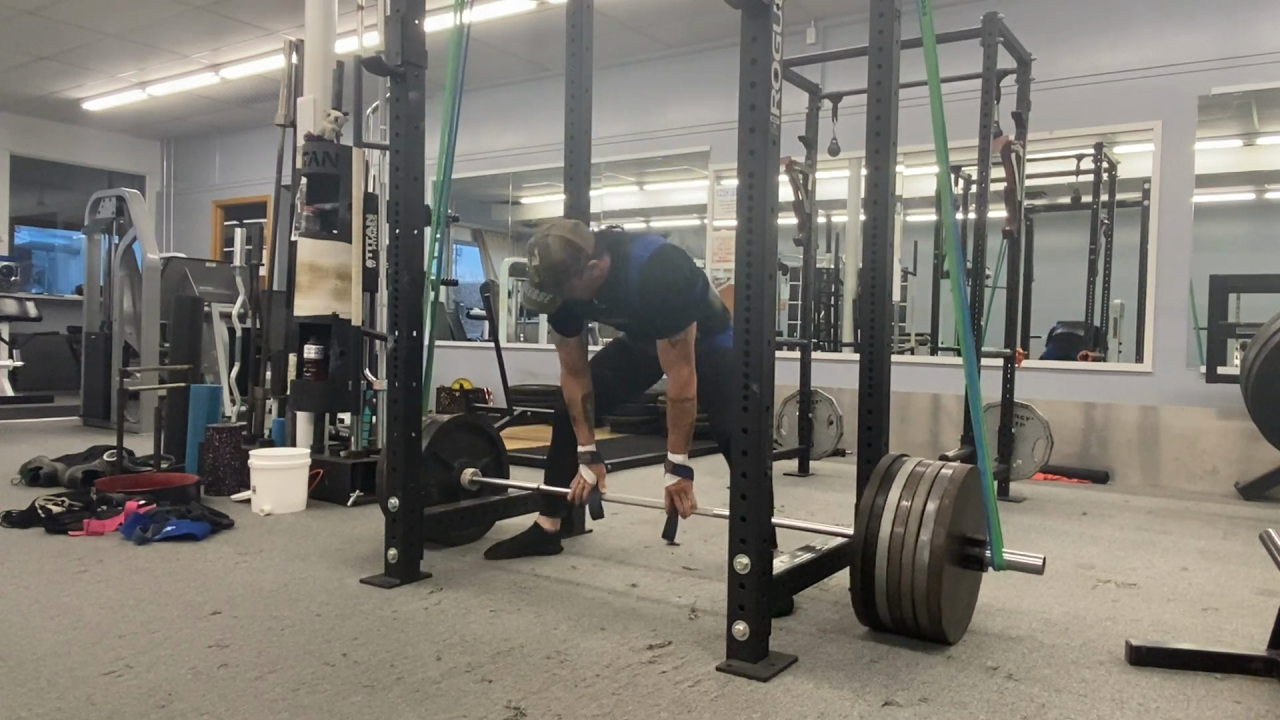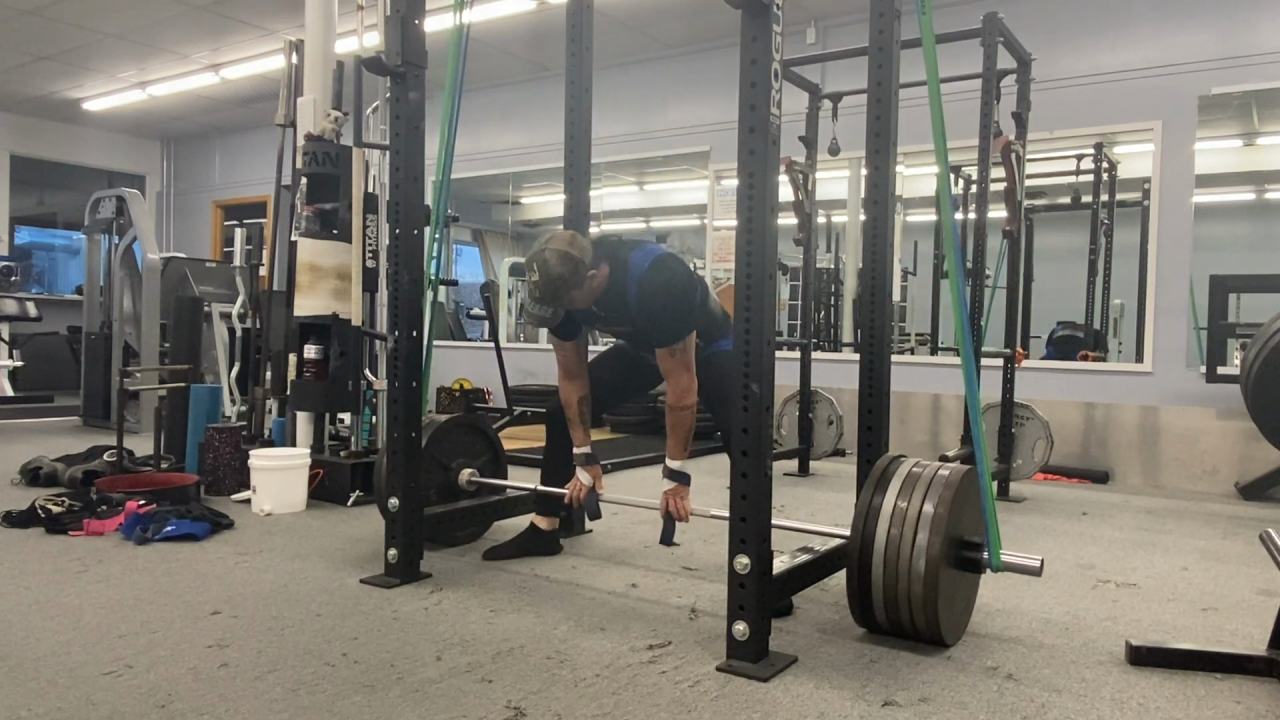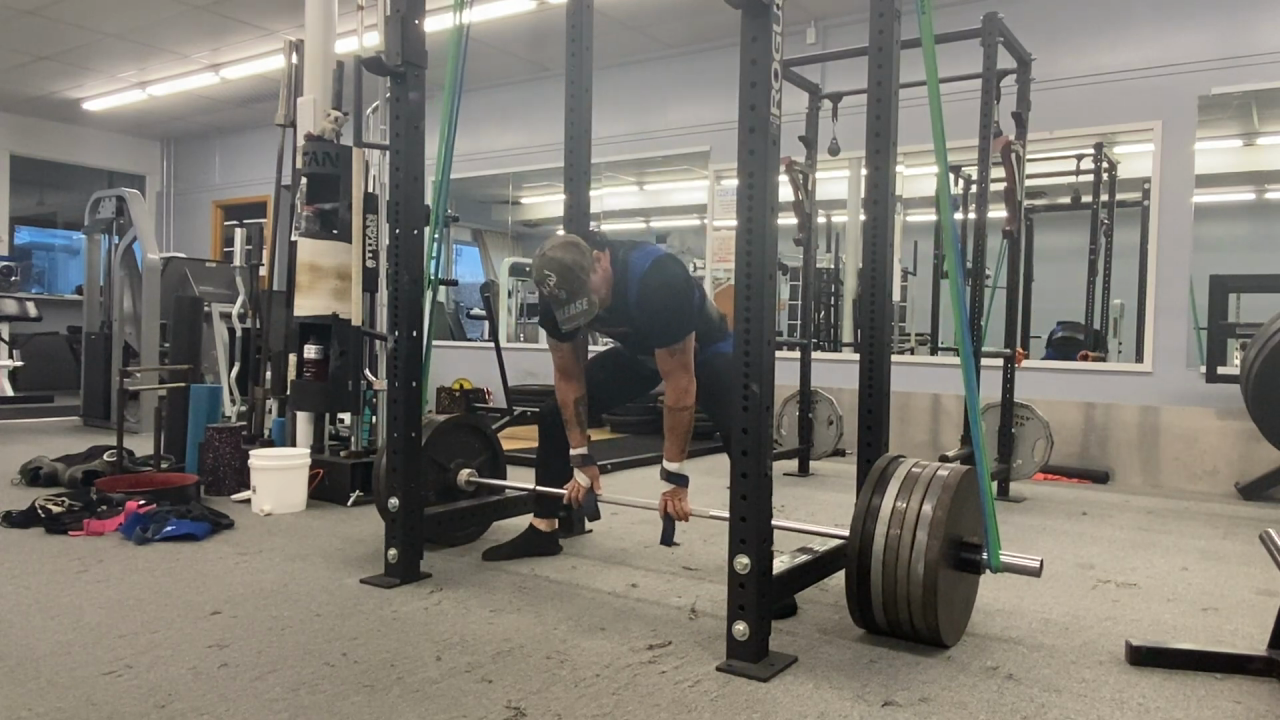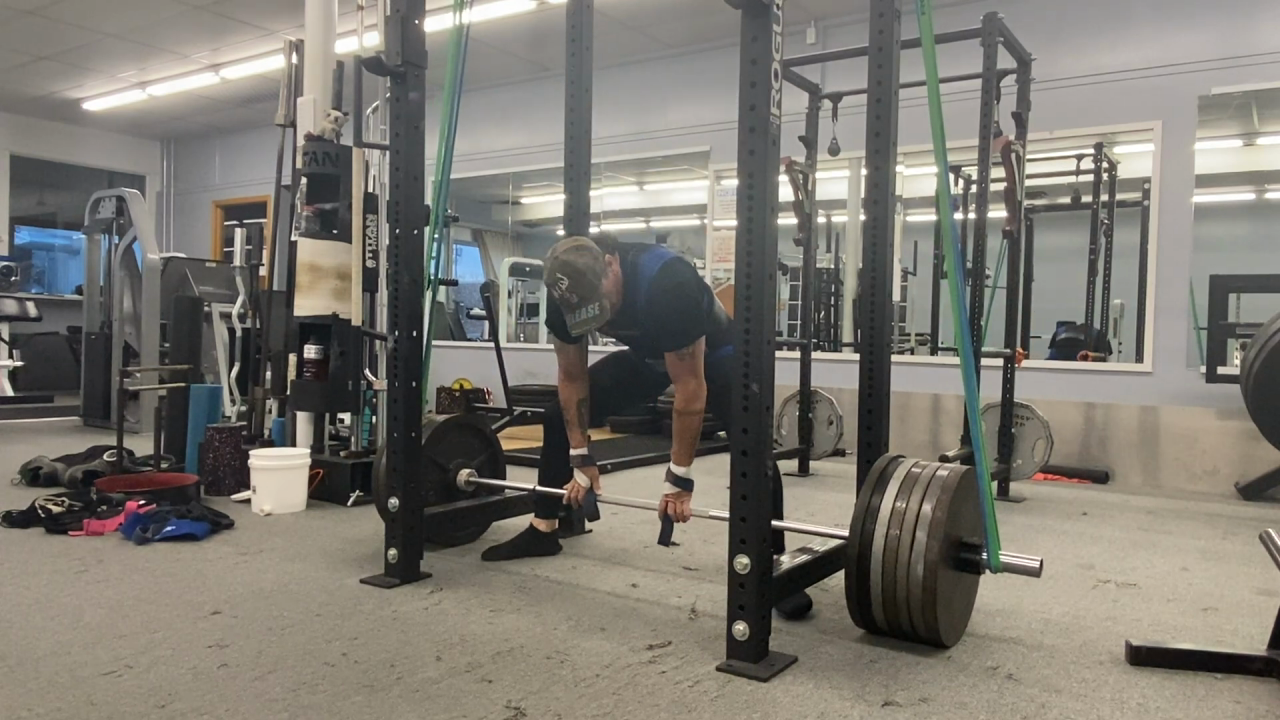
dt=0.5s
person 1, frame 1
left shoulder: (656, 270)
right shoulder: (560, 286)
left elbow: (681, 373)
right elbow: (575, 372)
left wrist: (678, 467)
right wrist: (587, 456)
left hip: (706, 338)
right hip: (639, 339)
left knee: (732, 432)
right knee: (569, 414)
right ankle: (545, 532)
person 1, frame 2
left shoulder: (658, 279)
right shoulder: (561, 286)
left elbow: (682, 383)
right elbow: (572, 376)
left wrist: (676, 475)
right wrist: (583, 458)
left hip: (707, 346)
right hip: (640, 347)
right knee: (561, 414)
right ankle: (543, 529)
person 1, frame 3
left shoulder: (658, 278)
right shoulder: (561, 294)
left elbow: (679, 382)
right elbow: (568, 376)
left wrist: (673, 476)
right wrist: (582, 461)
left hip: (703, 350)
right hip: (638, 352)
right knee: (556, 415)
right ankle: (542, 531)
person 1, frame 4
left shoulder: (668, 282)
right shoulder: (569, 292)
left elbow: (689, 387)
right elbow: (571, 377)
left wrist: (678, 479)
right wrist: (580, 460)
left hip: (712, 353)
right hip: (645, 355)
right knee: (559, 418)
right ankle: (542, 531)
